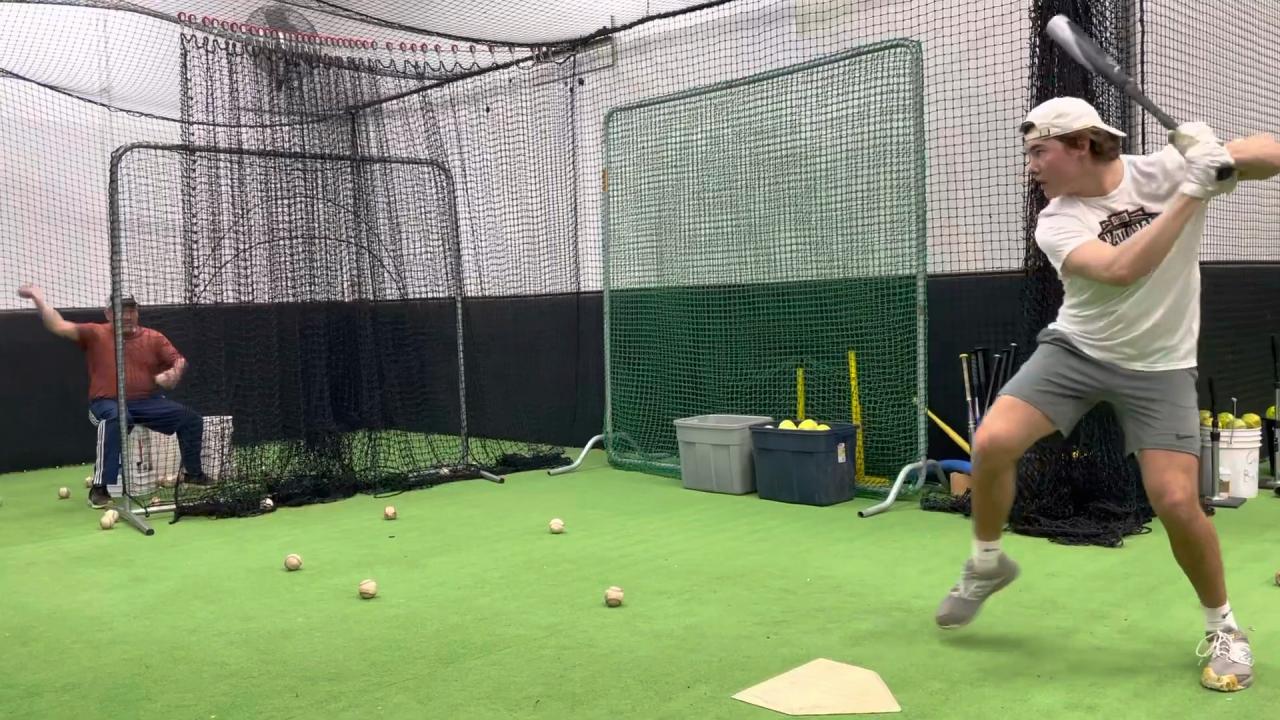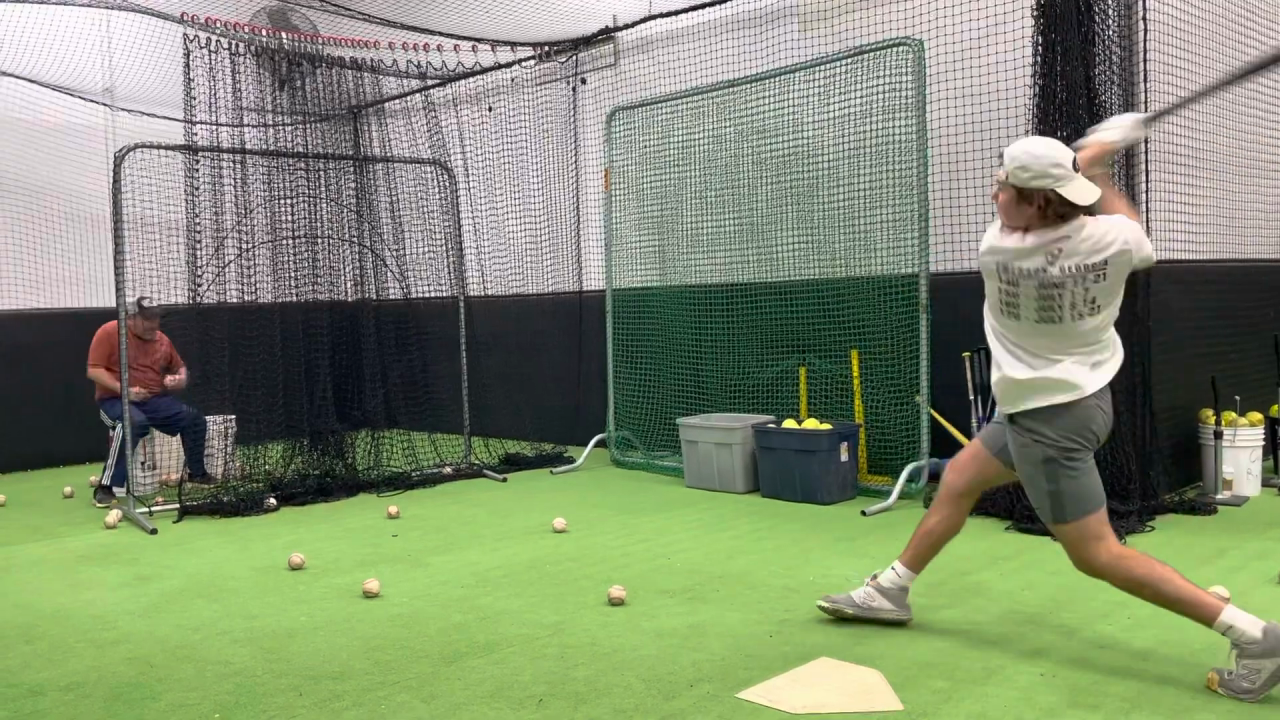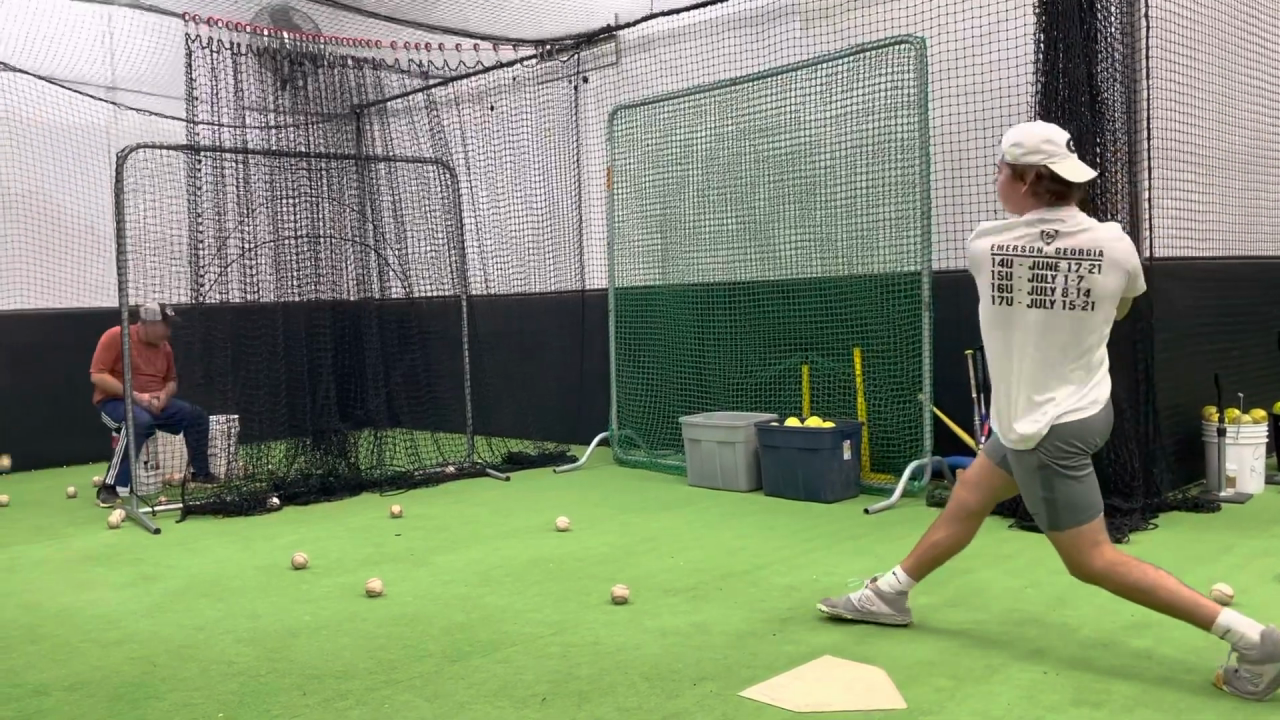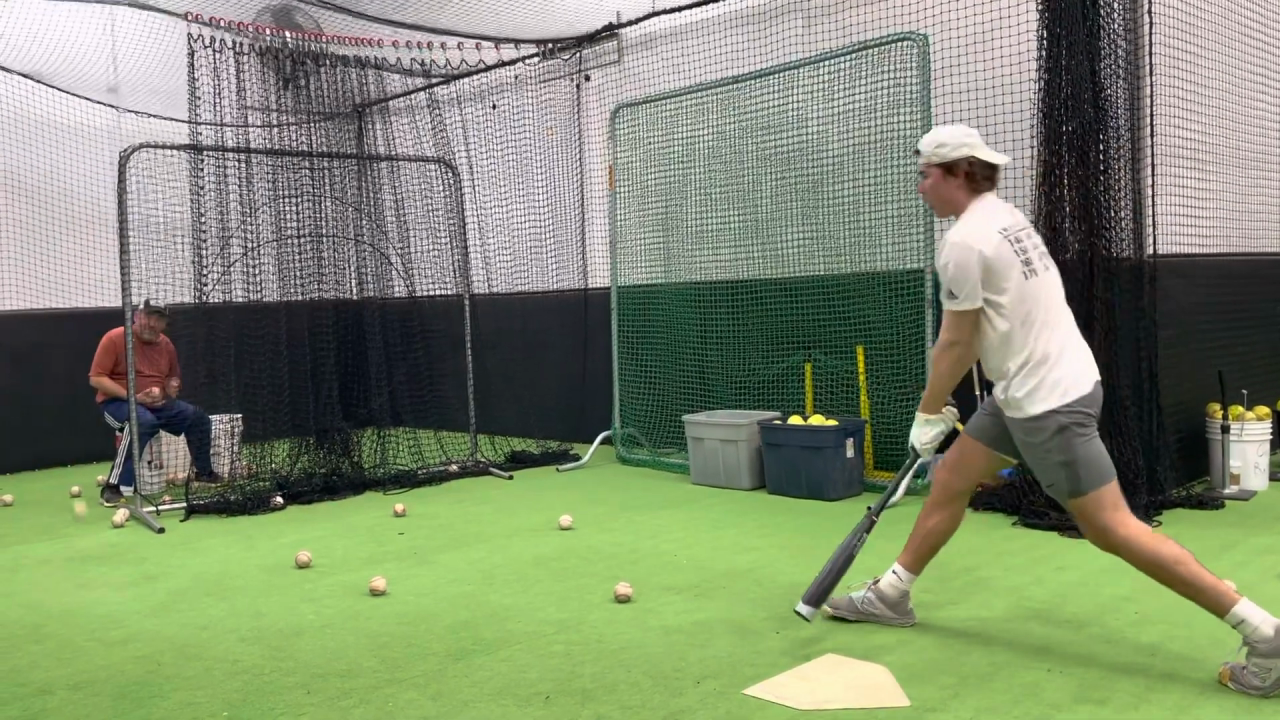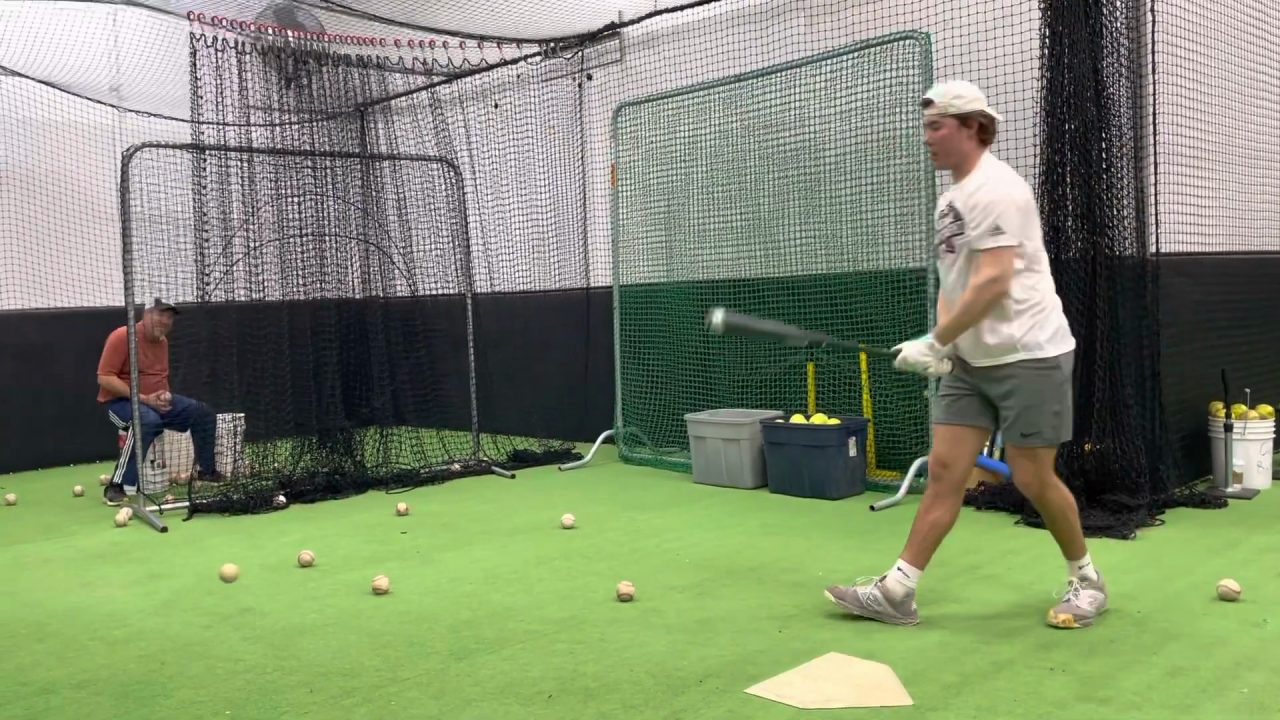
dt=0.7s
person 1, frame 1
left shoulder: (1166, 169)
right shoulder: (1055, 222)
right elbow: (1120, 268)
left wrist: (1216, 156)
right wrist: (1189, 192)
left hip: (1159, 364)
right hip: (1075, 349)
left knee: (1176, 502)
right knee: (991, 445)
left ankle: (1223, 628)
right ankle: (986, 563)
person 1, frame 2
left shoulder: (998, 248)
right shoulder: (1115, 241)
left wrist: (1093, 145)
right wrist: (1092, 159)
left hip: (1050, 417)
right hip: (1072, 402)
left knee: (1095, 554)
right knee: (956, 483)
right ankle: (889, 589)
person 1, frame 3
left shoulder: (985, 244)
right shoulder: (1114, 244)
left hip: (1047, 427)
right hip: (1075, 409)
left knee: (1091, 561)
right knee: (966, 499)
right ankle: (888, 594)
person 1, frame 4
left shoulder: (963, 240)
right shoulder: (1001, 218)
left elbow: (954, 343)
left wrist: (928, 413)
right wrist: (941, 403)
left hip: (1052, 400)
right hip: (1021, 390)
left knee: (1113, 530)
right knee: (949, 479)
right ankle: (890, 593)
person 1, frame 5
left shoulder: (995, 187)
right shoulder: (953, 194)
left elbow: (993, 283)
left wrist: (934, 343)
right wrist: (943, 345)
left hip: (1031, 355)
right hip: (974, 360)
left knee: (1033, 480)
right knee: (944, 473)
left ankle: (1086, 577)
right ankle: (896, 590)
person 2, frame 1
left shoulder: (152, 338)
right shoulder: (95, 333)
left elbow: (178, 359)
right elbow: (61, 328)
left wrist: (175, 372)
right wrist: (39, 299)
left hip: (146, 402)
right hip: (107, 403)
left knee: (190, 419)
right knee: (115, 418)
left ankle: (193, 473)
right ankle: (100, 486)
person 2, frame 2
left shoulder: (163, 341)
right shoulder: (110, 332)
left elbow: (180, 368)
right elbow: (93, 371)
left wrist: (181, 379)
right wrist: (124, 389)
left hip: (154, 401)
right hip: (115, 400)
left knee: (194, 418)
right knee: (134, 422)
left ankle: (197, 474)
right ankle: (107, 487)
person 2, frame 3
left shoulder: (164, 347)
right shoulder: (115, 337)
left elbow: (171, 381)
right elbow: (97, 376)
left wrist: (163, 395)
right wrist: (135, 396)
left hip: (153, 403)
right hip: (115, 401)
left knee: (196, 416)
right knee: (140, 422)
left ankle: (201, 473)
right ankle: (110, 487)
person 2, frame 4
left shoulder: (166, 344)
right shoulder: (115, 339)
left elbow: (173, 376)
right elbow: (96, 379)
left wrist: (173, 388)
right wrist: (134, 397)
left hip: (156, 402)
right hip: (118, 401)
left knee: (198, 418)
right knee: (143, 422)
left ankle: (203, 472)
right ankle: (114, 487)
person 2, frame 5
left shoulder: (162, 341)
right shoulder: (122, 337)
right elbow: (104, 378)
left wrist: (166, 399)
right wrist: (143, 398)
left hip: (157, 401)
right hip: (122, 400)
left knee: (202, 413)
right knee: (149, 421)
left ankle: (207, 471)
right ankle: (118, 486)
